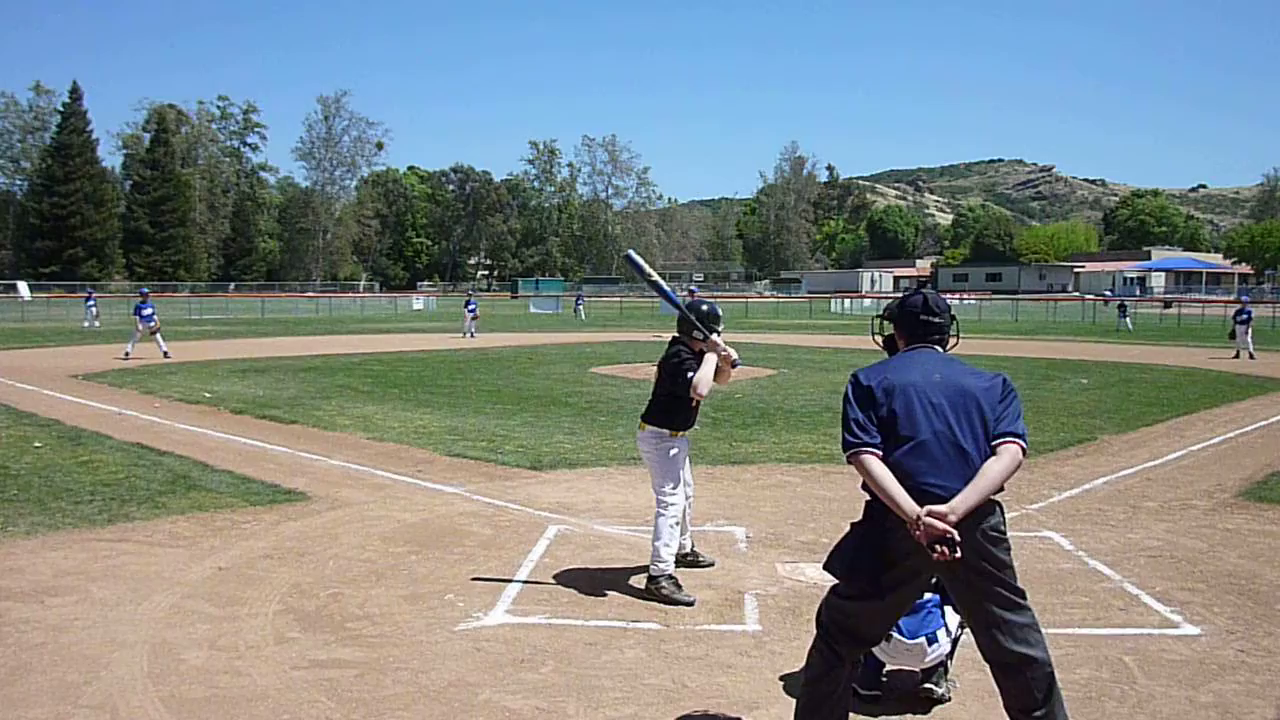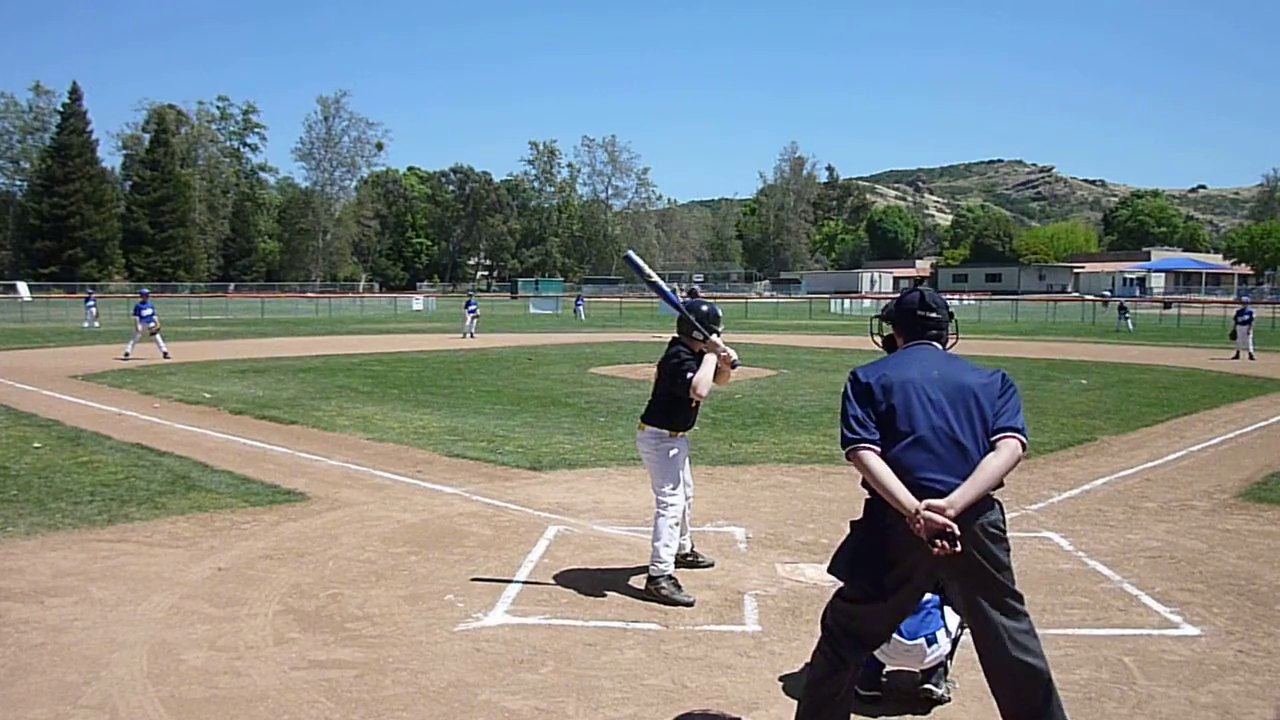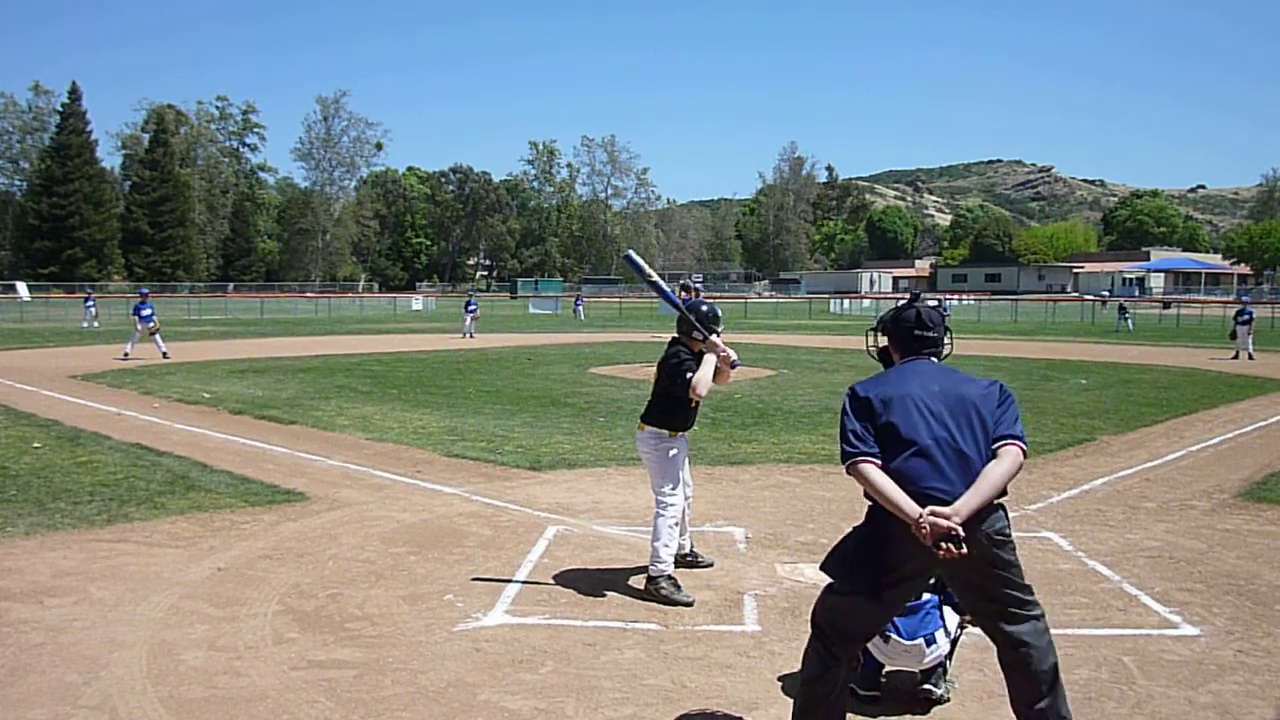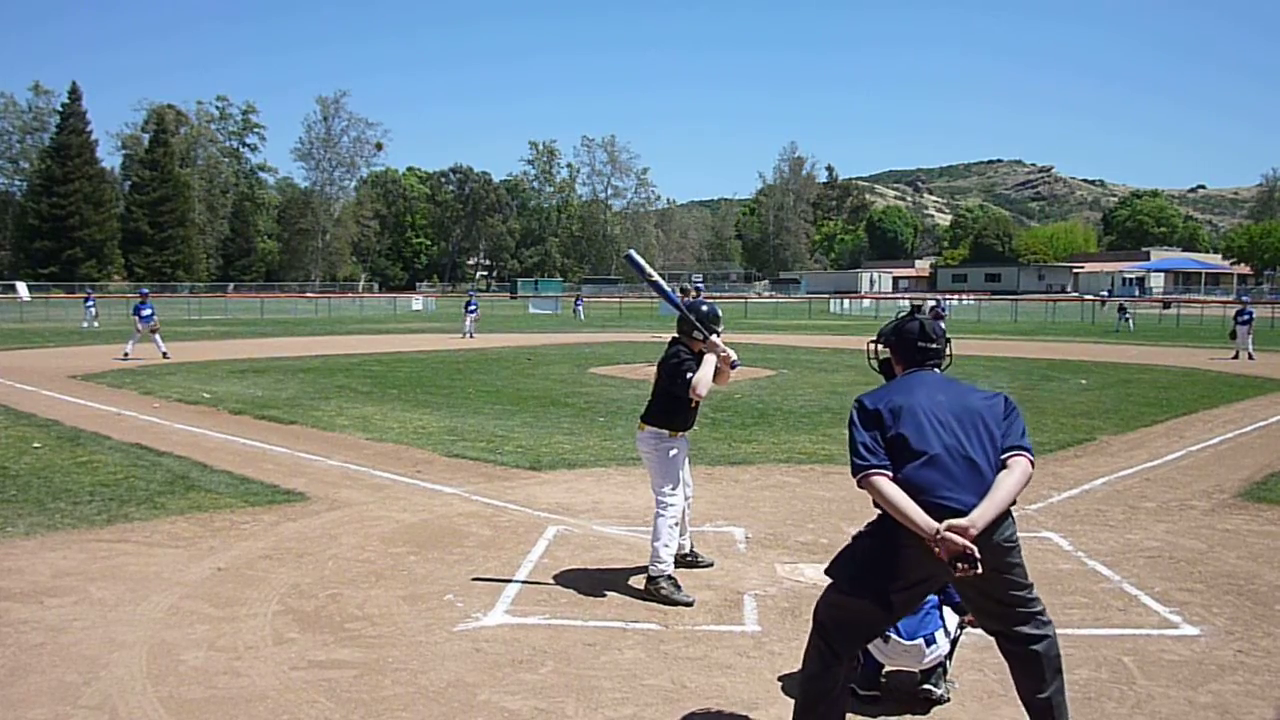
dt=0.2s
person 1, frame 1
left shoulder: (868, 380)
right shoulder: (994, 384)
left elbow: (865, 456)
right elbow: (1010, 452)
left wrist: (915, 517)
right wrist: (952, 512)
left hip: (894, 524)
right hip: (976, 523)
left knee: (840, 631)
right knee: (1016, 641)
person 1, frame 2
left shoulder: (867, 377)
right shoulder: (993, 380)
left elbow: (863, 452)
right elbow: (1010, 447)
left wrist: (914, 513)
right wrist: (951, 507)
left hip: (894, 522)
right hip: (976, 520)
left knee: (844, 635)
right knee: (1012, 642)
person 1, frame 3
left shoulder: (866, 393)
right shoulder: (991, 391)
left elbow: (864, 466)
right elbow: (1010, 455)
left wrist: (919, 520)
right wrist: (958, 515)
left hip: (897, 526)
right hip: (980, 525)
left knee: (834, 629)
right knee: (1025, 630)
person 1, frame 4
left shoulder: (873, 403)
right shoulder: (995, 402)
left elbow: (875, 478)
right elbow: (1021, 465)
left wrist: (933, 532)
right wrist: (971, 527)
left hip: (907, 534)
right hip: (990, 533)
left knee: (835, 628)
right knee: (1029, 632)
person 2, frame 1
left shoulder: (695, 352)
right shoulder: (678, 356)
left elbow: (720, 379)
right elbow: (700, 390)
left wrist: (726, 362)
right wrist: (712, 353)
left hip: (674, 436)
right hip: (661, 437)
left knee: (684, 493)
right knee: (671, 500)
left ankle: (682, 549)
right ankle: (660, 576)
person 2, frame 2
left shoulder: (694, 353)
right shoulder: (678, 358)
left elbow: (719, 380)
right elbow: (699, 390)
left wrist: (725, 363)
right wrist: (711, 353)
left hip: (674, 436)
right hip: (660, 438)
left knee: (684, 494)
right knee: (670, 501)
left ankle: (682, 550)
right ankle: (659, 577)
person 2, frame 3
left shoulder: (694, 353)
right shoulder: (678, 358)
left elbow: (719, 380)
right elbow: (698, 391)
left wrist: (725, 364)
right wrist: (711, 354)
left hip: (674, 437)
right hip: (659, 438)
left knee: (684, 494)
right knee: (670, 502)
left ankle: (681, 551)
right ankle: (659, 577)
person 2, frame 4
left shoulder: (695, 353)
right shoulder: (678, 358)
left elbow: (719, 381)
right elbow: (698, 390)
left wrist: (725, 363)
right wrist: (711, 354)
left hip: (674, 436)
right hip: (659, 438)
left knee: (684, 494)
right knee: (670, 501)
left ankle: (681, 550)
right ankle: (658, 577)
